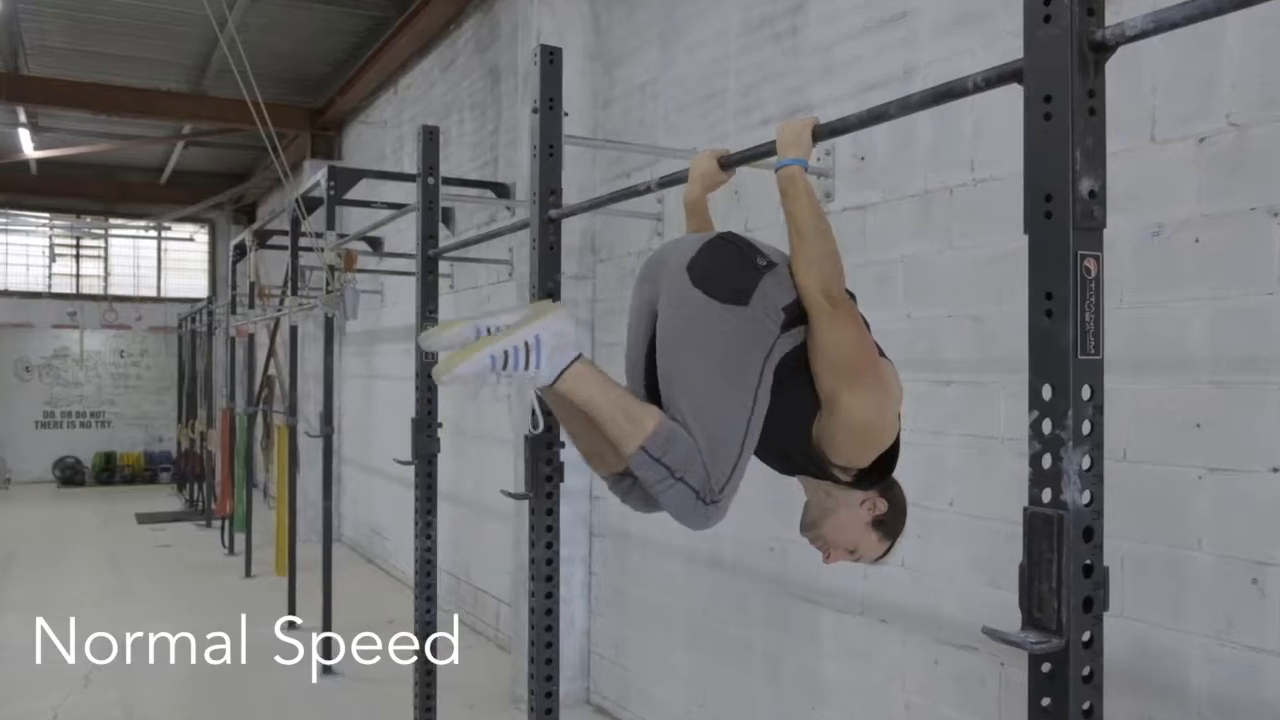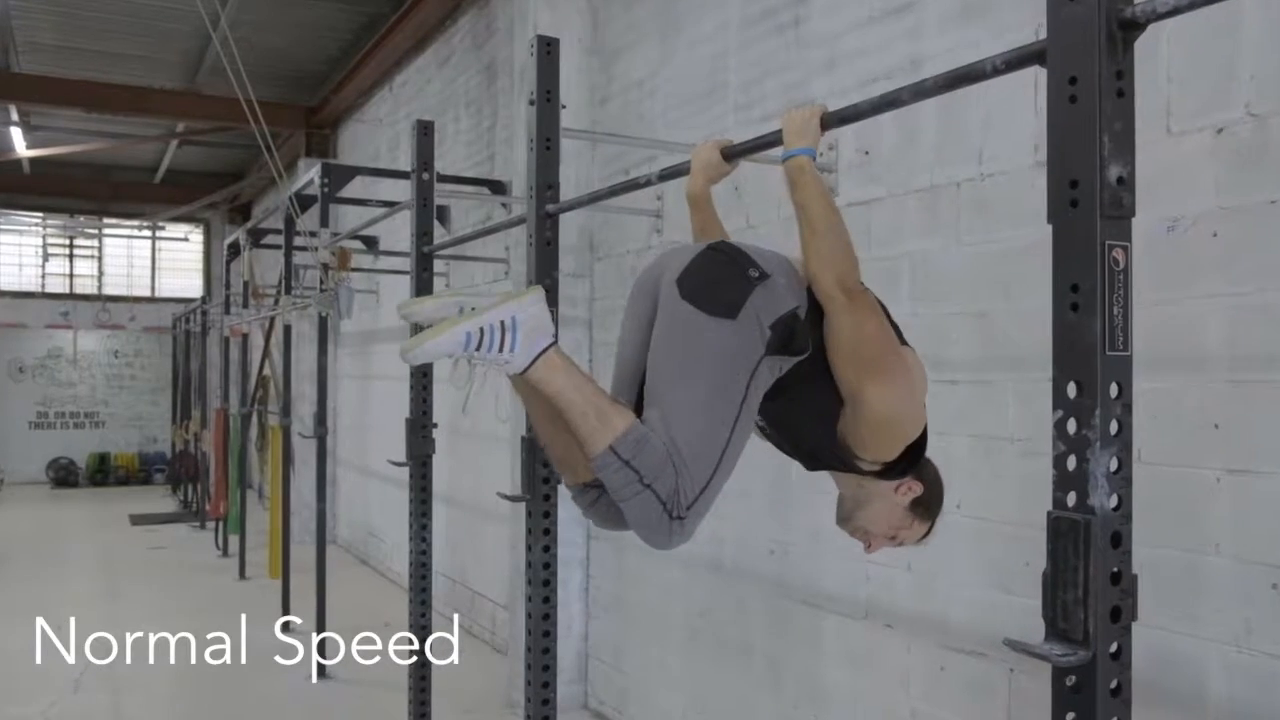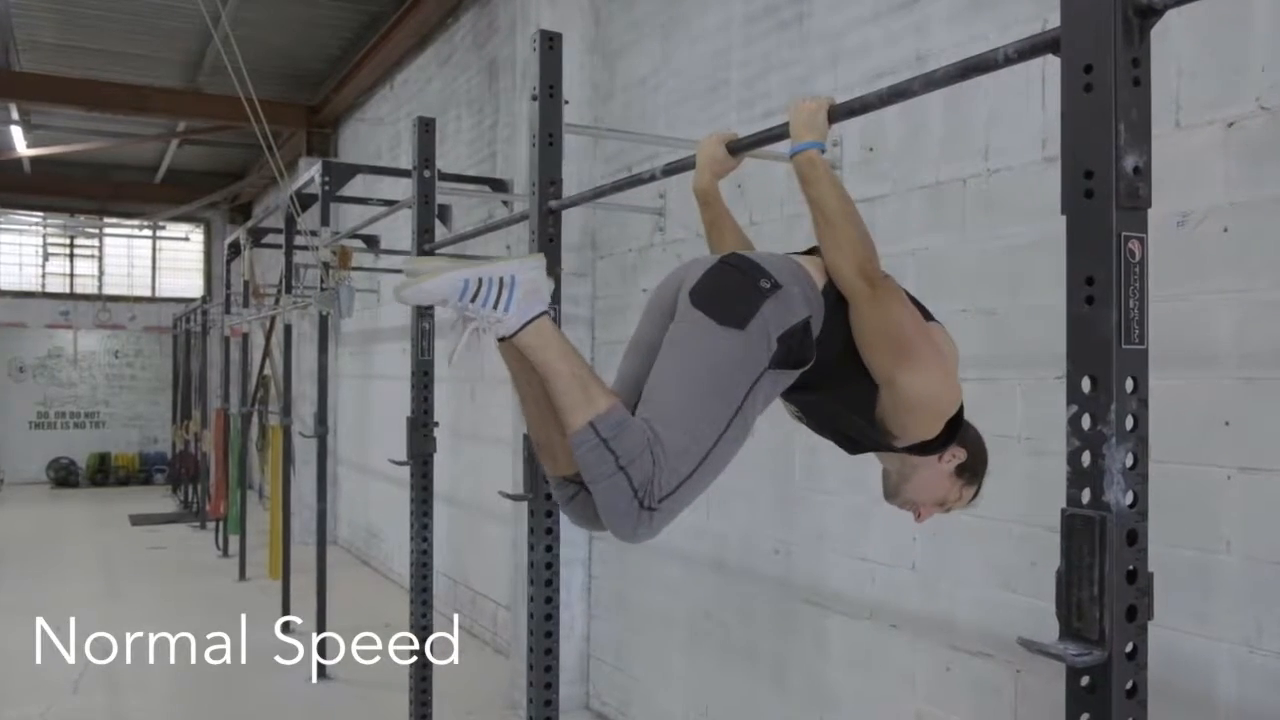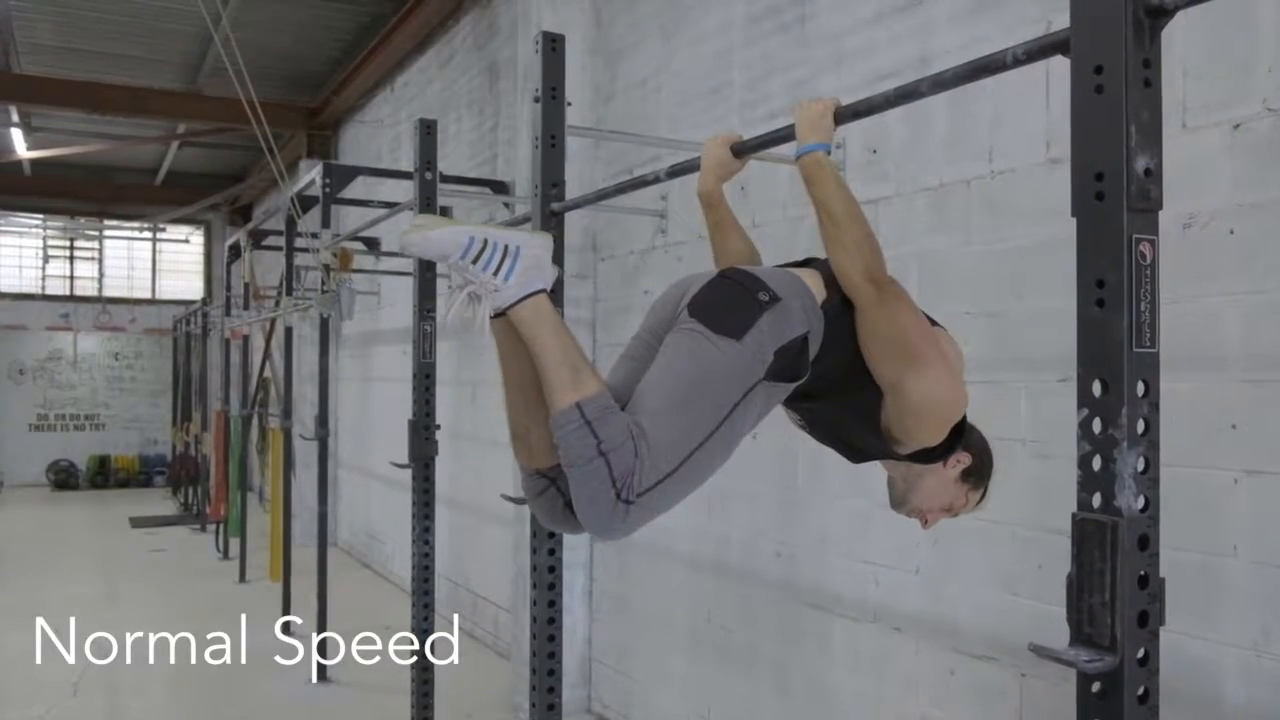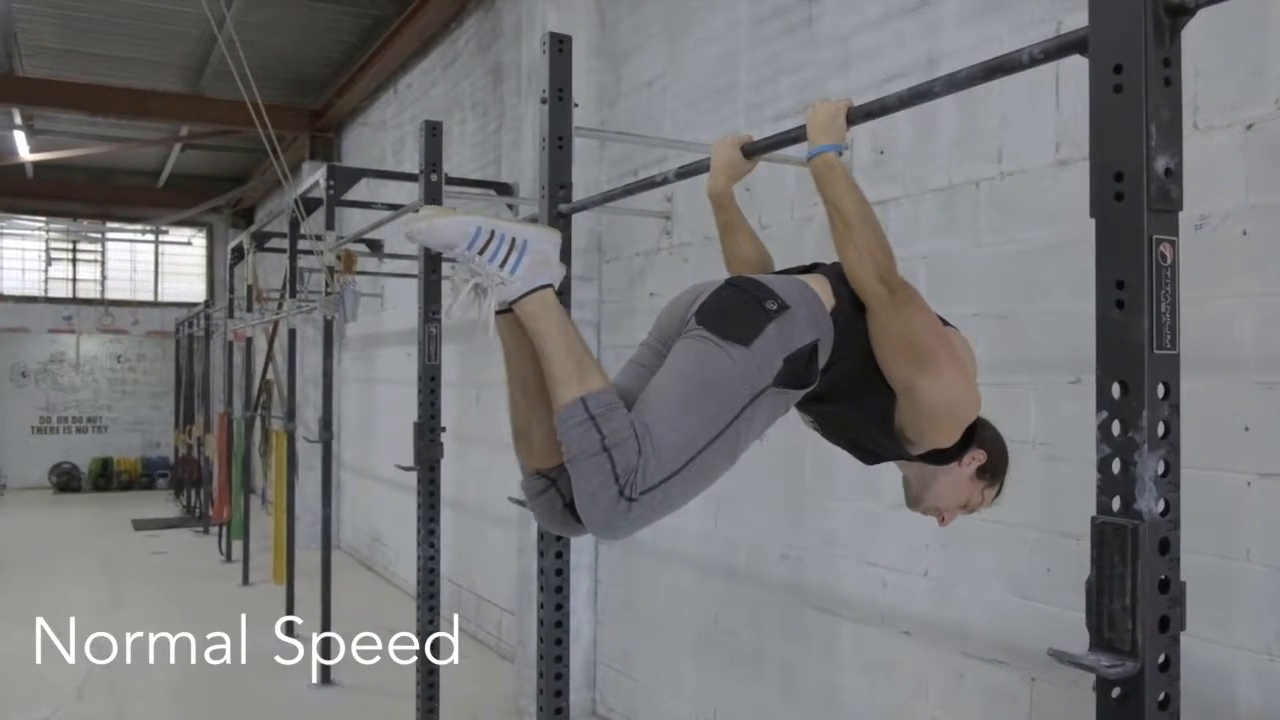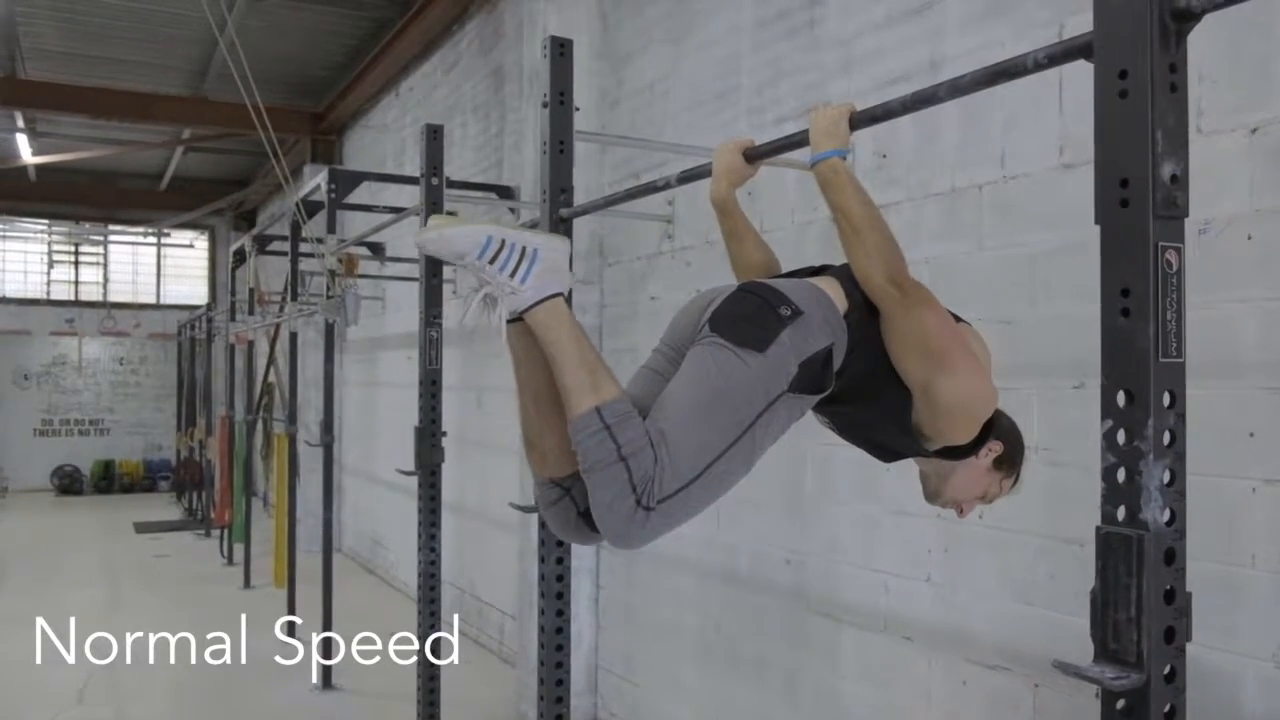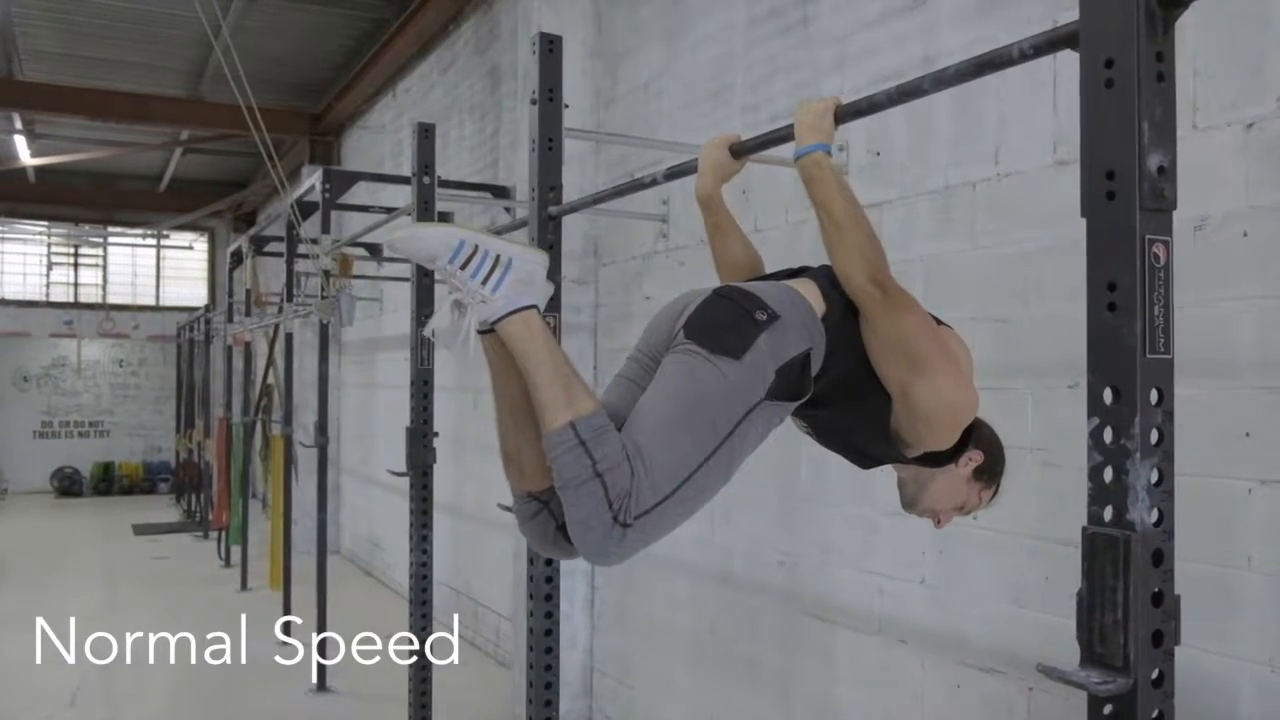
dt=0.5s
person 1, frame 1
right shoulder: (865, 431)
left wrist: (697, 197)
left hip: (680, 264)
right hip: (734, 286)
left knee: (645, 486)
left ankle: (534, 351)
right ankle: (554, 357)
person 1, frame 2
right shoulder: (889, 420)
right elbow: (842, 292)
left hip: (682, 277)
right hip: (731, 305)
left knee: (610, 503)
right knee: (665, 515)
left ankle: (514, 339)
right ankle: (526, 346)
person 1, frame 3
right shoulder: (927, 399)
right elbow: (863, 280)
right wrist: (808, 153)
left hip: (707, 288)
right hip: (752, 312)
left knee: (589, 500)
right knee: (633, 507)
left ankle: (507, 306)
right ankle: (519, 311)
person 1, frame 4
right shoulder: (935, 405)
right elbow: (870, 284)
right wrist: (814, 154)
left hip: (702, 302)
right hip: (753, 328)
left knee: (560, 503)
right knee: (610, 503)
left ankle: (507, 295)
right ankle: (520, 286)
person 1, frame 5
right shoulder: (948, 405)
right elbow: (882, 287)
right wrist: (824, 157)
left hip: (715, 310)
right hip: (763, 333)
left knee: (561, 505)
right knee: (612, 503)
left ankle: (512, 289)
right ankle: (525, 280)
person 1, frame 6
right shoulder: (964, 401)
right elbow: (892, 287)
right wrist: (828, 159)
left hip: (723, 315)
right hip: (776, 340)
left knee: (574, 512)
right knee: (628, 510)
left ankle: (524, 299)
right ankle: (535, 289)
person 1, frame 7
left shoulder: (861, 417)
right shoulder: (946, 407)
right elbow: (874, 288)
right wrist: (812, 156)
left hip: (708, 318)
right hip: (755, 343)
left knee: (552, 528)
right knee: (605, 529)
left ankle: (498, 308)
right ankle: (510, 299)
